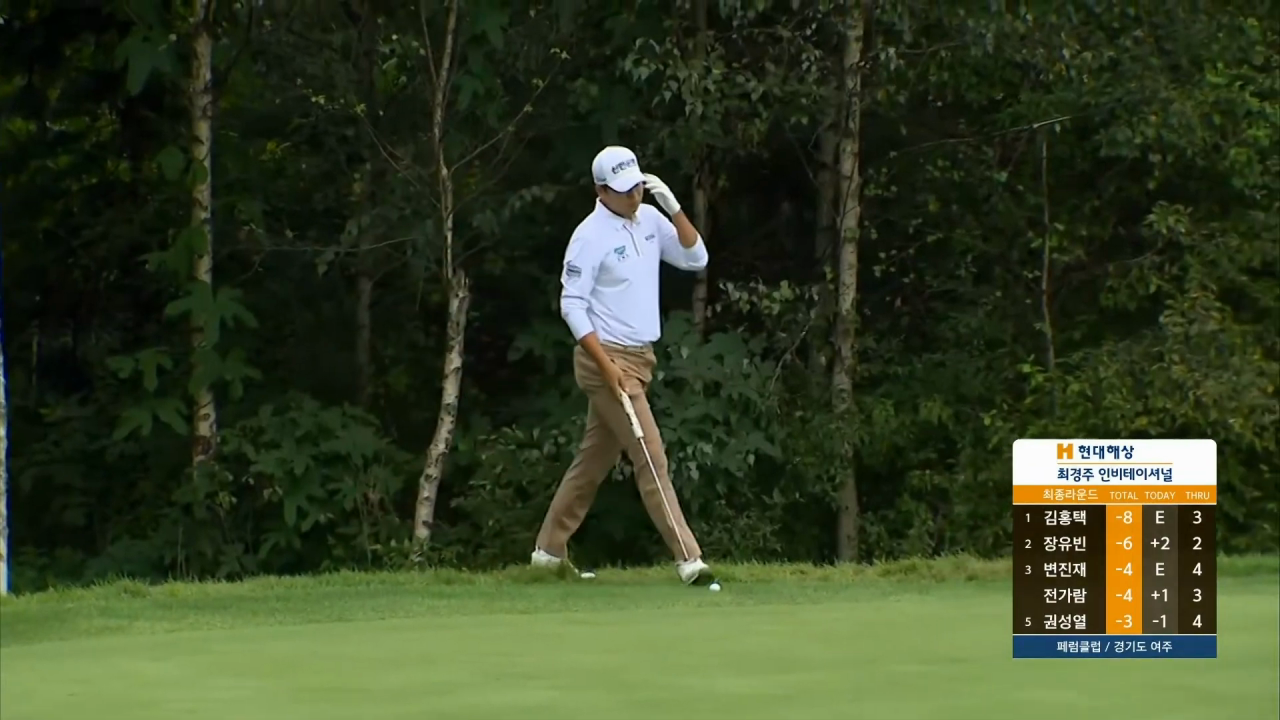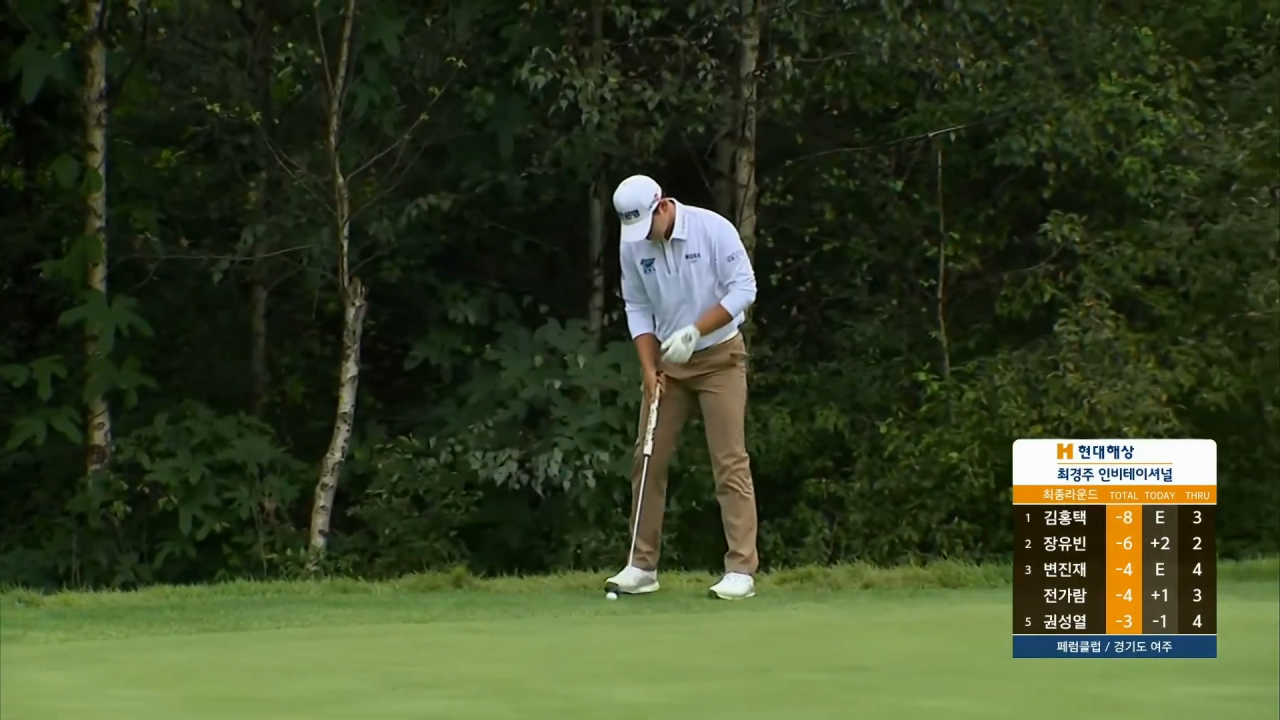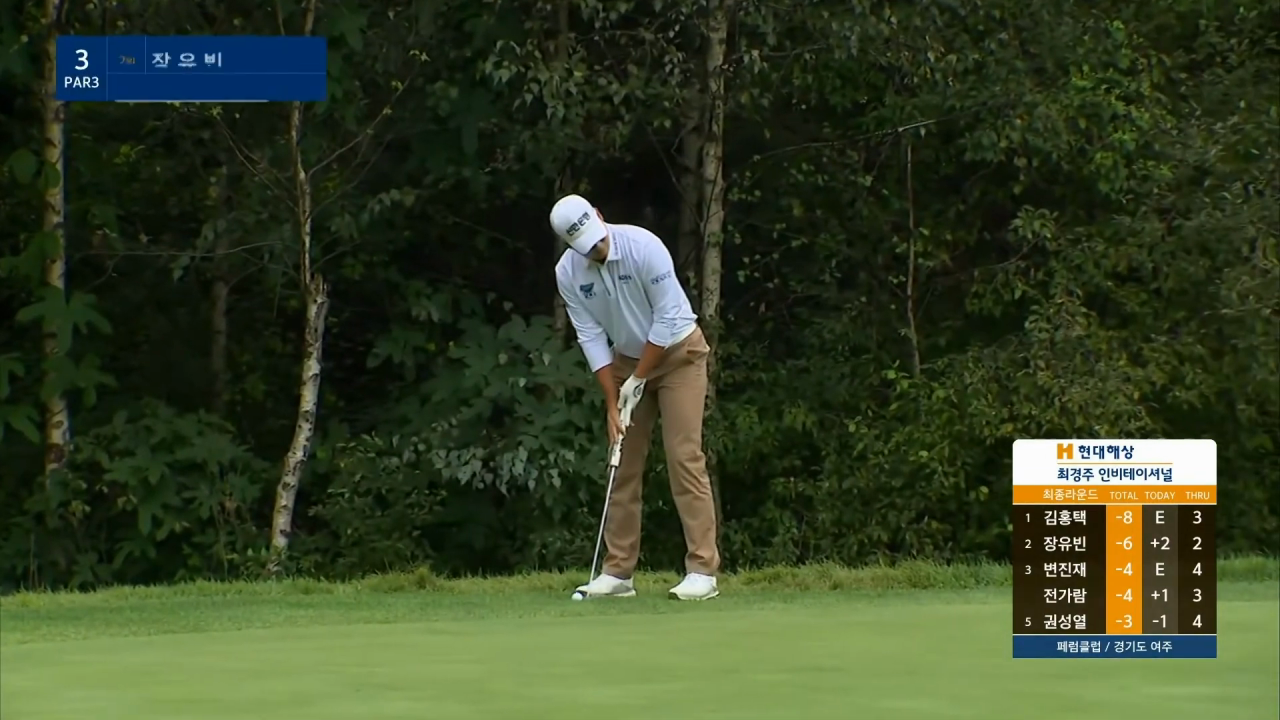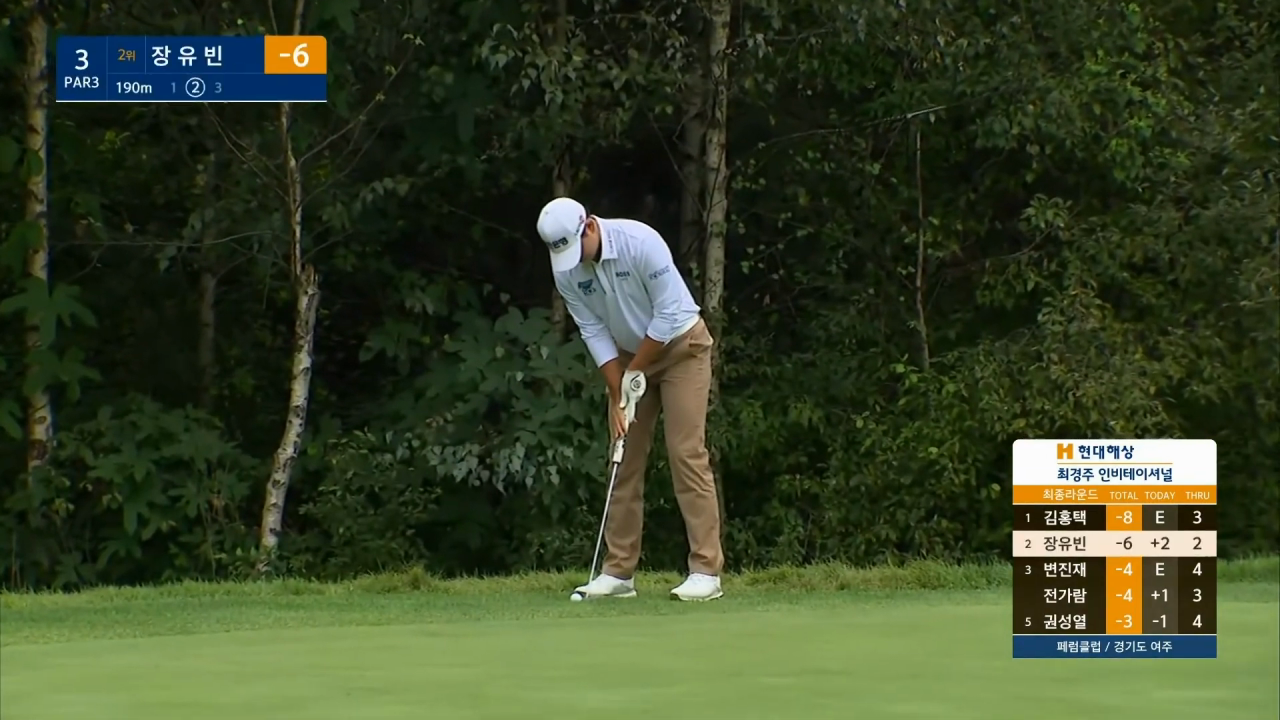
dt=1s
person 1, frame 1
left shoulder: (649, 218)
right shoulder: (590, 236)
left elbow: (696, 259)
right elbow: (572, 306)
left wrist: (674, 209)
right wrist: (606, 363)
left hip: (638, 357)
right hip: (607, 360)
left knee: (595, 460)
right knee: (650, 456)
left ankle: (549, 549)
right ankle: (687, 557)
person 1, frame 2
left shoulder: (714, 228)
right shoulder: (632, 246)
left elbow: (744, 290)
right elbow: (637, 309)
left wrist: (692, 331)
right wrist: (648, 368)
left hip: (719, 356)
right hip: (669, 361)
left knee: (729, 460)
right knee: (649, 457)
left ankle: (741, 569)
right ankle: (643, 565)
person 1, frame 3
left shoulder: (643, 246)
right shoulder: (567, 273)
left elbow: (668, 318)
right elbow: (591, 338)
left wrist: (638, 380)
right wrist: (612, 403)
left hip: (677, 352)
right hip: (627, 359)
left knee: (684, 457)
right knee: (623, 463)
left ankle: (702, 570)
right ankle: (618, 571)
person 1, frame 4
left shoulder: (641, 242)
right shoulder: (564, 270)
left elbow: (669, 314)
right elbow: (594, 332)
left wrist: (636, 372)
right wrist: (617, 397)
left hip: (681, 346)
right hip: (630, 353)
left knee: (686, 454)
right knee: (625, 460)
left ankle: (706, 570)
right ankle: (619, 571)
